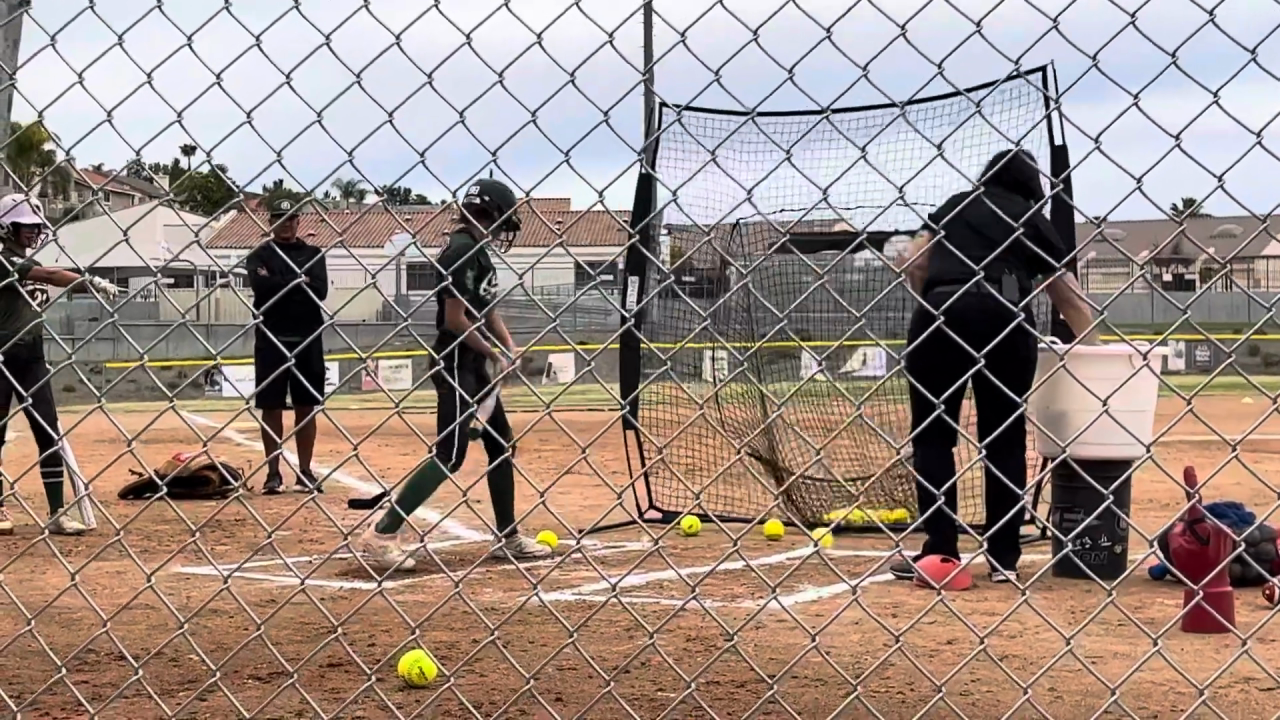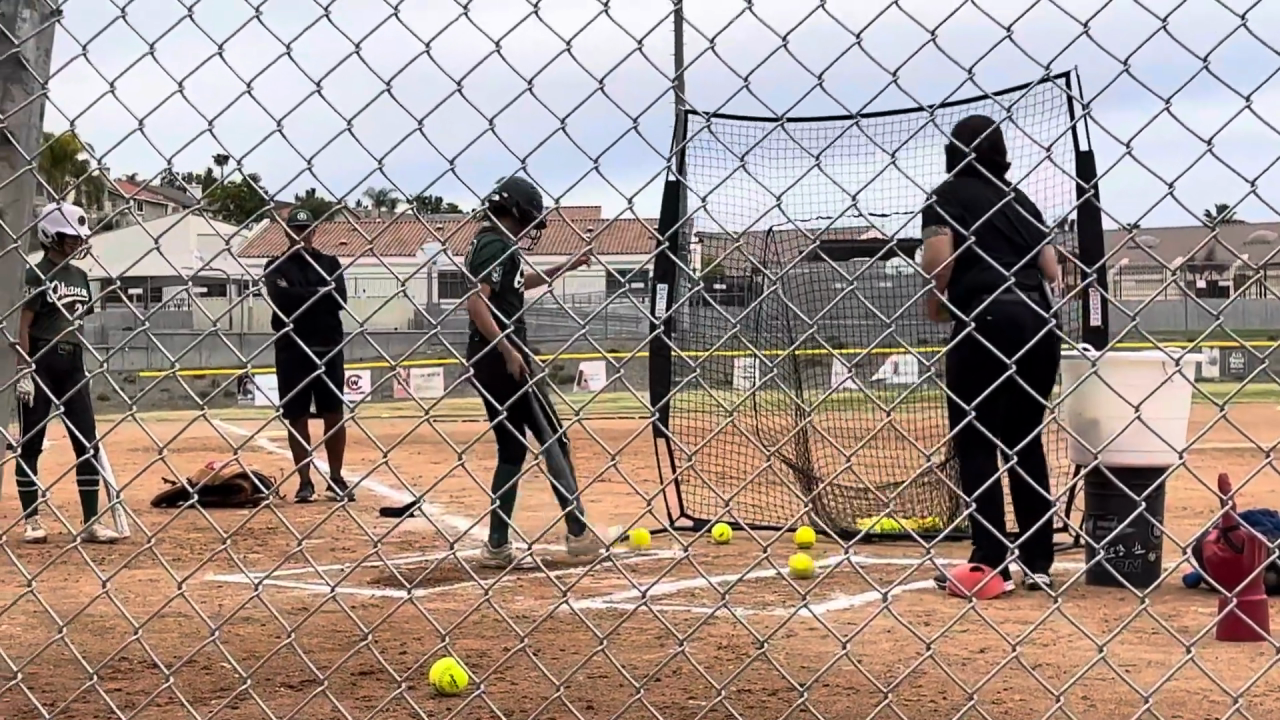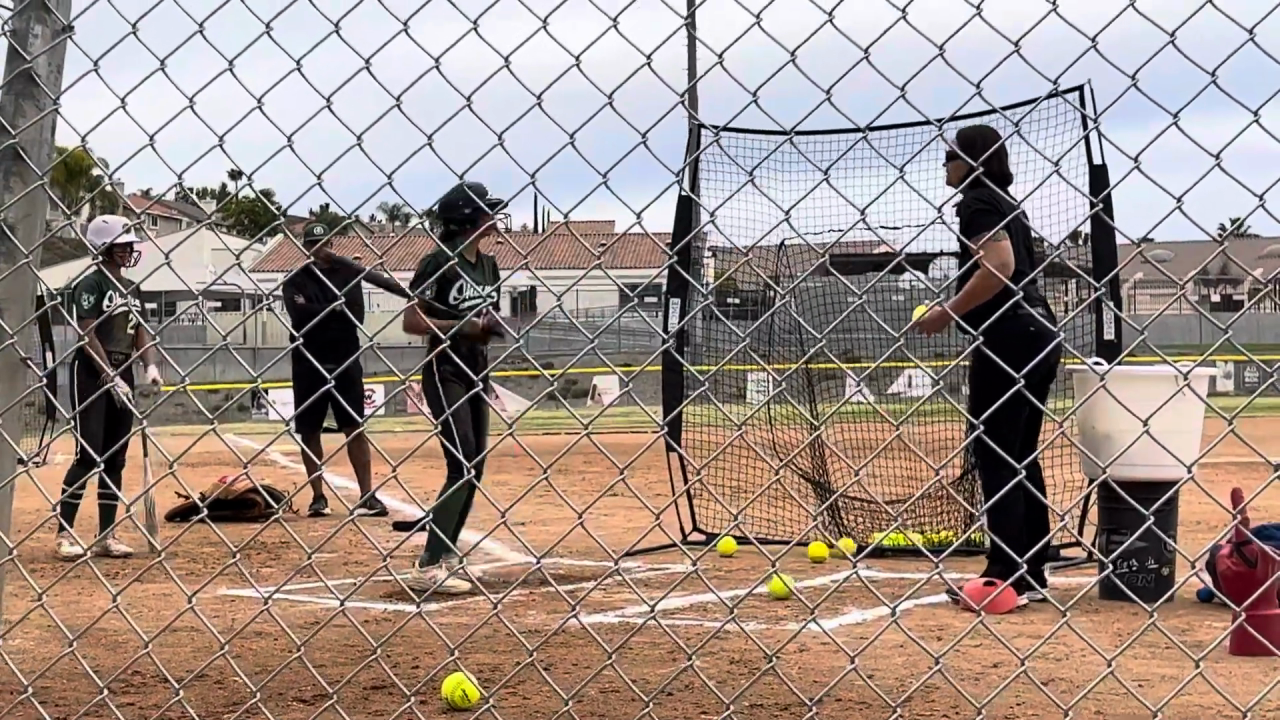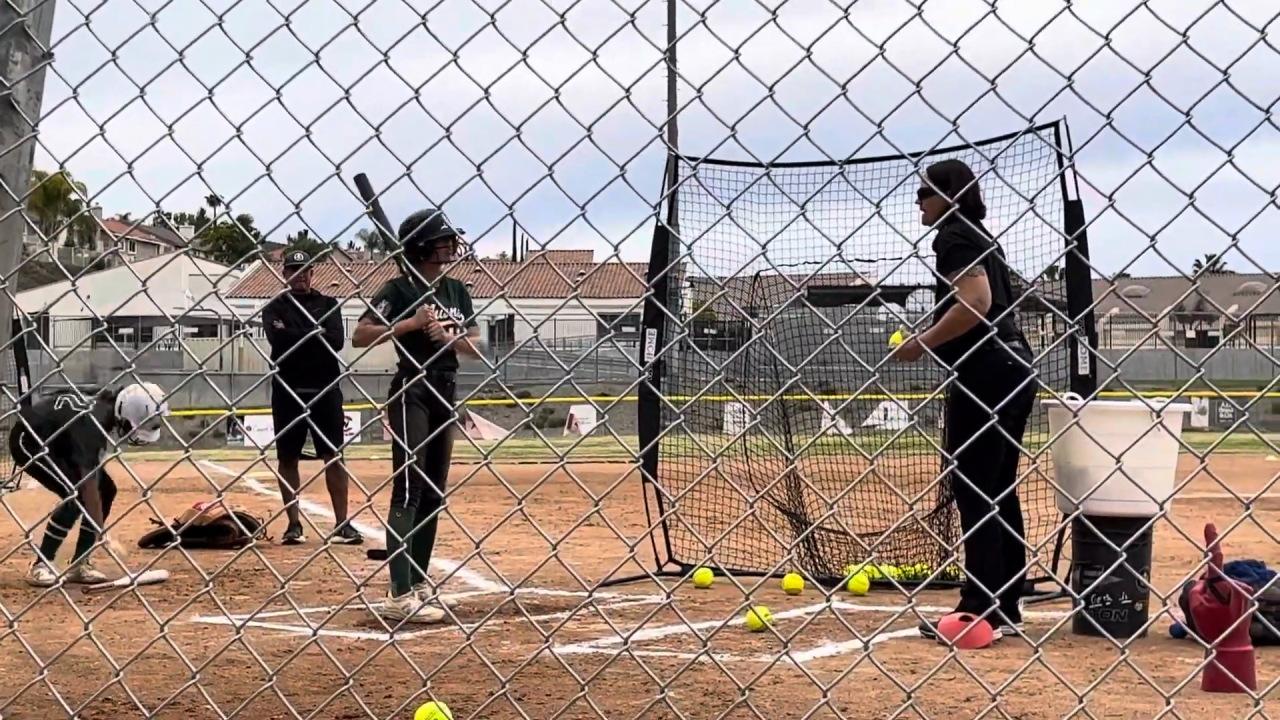
dt=1s
person 1, frame 1
left shoulder: (954, 205)
right shoulder: (1034, 220)
left elbow: (911, 264)
right elbow: (1071, 299)
left hip: (941, 312)
right hip: (1005, 317)
left knee: (932, 434)
right knee: (1005, 437)
left ankle: (941, 551)
right ankle: (1004, 557)
person 1, frame 2
left shoulder: (948, 194)
right shoulder: (1022, 201)
left elbow: (936, 262)
right elbow: (1052, 271)
left wrist: (934, 304)
left hip: (986, 323)
right hip: (1038, 322)
left knee: (975, 443)
right knee: (1026, 443)
left ankle: (991, 564)
right ankle: (1038, 563)
person 1, frame 3
left shoulder: (977, 201)
right shoulder: (1005, 202)
left elbow: (999, 268)
left wrist: (946, 312)
left hip: (1007, 337)
right hip: (1036, 334)
left knee: (993, 454)
right knee: (1020, 455)
left ankle: (1006, 577)
right ankle: (1031, 574)
person 1, frame 4
left shoulder: (954, 236)
right shoulder: (980, 236)
left elbow: (976, 303)
left wrist: (922, 342)
left hip: (984, 371)
right hip: (1011, 367)
left knee: (972, 490)
right knee: (998, 491)
left ankle: (980, 612)
right ankle: (1004, 609)
person 2, frame 1
left shoulder: (474, 250)
right shoulder: (465, 250)
left elbow: (486, 310)
right elbow: (454, 318)
left wrist: (509, 348)
right wrist: (491, 354)
left hip: (471, 363)
right hip: (458, 362)
left knee: (502, 445)
right knee: (449, 455)
left ankle: (508, 538)
right ankle: (382, 533)
person 2, frame 2
left shoulder: (487, 242)
right shoulder: (498, 245)
left elbow: (516, 286)
right elbow: (476, 303)
left wrist: (565, 267)
right wrist: (508, 350)
left hip: (485, 360)
right hip: (503, 359)
left knee: (512, 450)
right knee: (554, 440)
left ankle: (497, 545)
right ankle: (578, 533)
person 2, frame 3
left shoulder: (489, 265)
right shoulder: (438, 262)
right elbow: (410, 321)
left wrist: (493, 325)
right wrist: (456, 326)
left hip: (477, 370)
right hip: (445, 372)
left knee: (474, 469)
right knee: (462, 468)
left ankle: (446, 554)
right ankle: (427, 566)
person 2, frame 4
left shoulder: (456, 290)
right shoulder: (400, 288)
left elbow: (476, 347)
right elbow: (360, 336)
left wrist: (447, 336)
right wrist: (410, 323)
left hip: (445, 395)
right hip: (412, 394)
left knee: (433, 494)
right knee: (408, 492)
left ankle: (419, 583)
right ankle: (399, 595)
person 3, frame 1
left shoulder: (32, 266)
right elbow: (51, 275)
left wrist: (36, 353)
right wrist: (92, 282)
left hip: (32, 357)
left knee: (49, 435)
left ankle: (57, 513)
person 3, frame 2
left shoulder: (80, 276)
right shoulder: (36, 274)
right elbow: (22, 327)
right wrist: (24, 372)
left hip: (73, 365)
right hip: (40, 364)
left knee: (88, 444)
right knee: (30, 444)
left ankle: (91, 522)
right ankle: (31, 519)
person 3, frame 3
left shoulder: (131, 288)
right shoulder: (90, 284)
left elbow: (141, 335)
right elbow: (88, 337)
left wrist: (151, 366)
right wrist: (110, 377)
left hip: (122, 377)
right hip: (91, 375)
left knee: (114, 459)
right knee: (87, 455)
left ankle: (105, 537)
right ankle: (65, 533)
person 3, frame 4
left shoulder: (111, 406)
right shoulder: (93, 419)
right elbow: (90, 485)
right wrist: (103, 535)
left hip: (55, 440)
right hip: (28, 441)
left knee: (106, 489)
right knee: (76, 492)
left ankle: (80, 563)
right ankle: (40, 565)
person 4, frame 1
left shoulder: (313, 254)
right shoulder: (259, 255)
left elbow: (320, 291)
right elbow: (261, 286)
left wrist: (280, 286)
right wrist: (299, 283)
left hip: (307, 340)
right hip: (271, 340)
left knee: (307, 407)
right knee: (271, 408)
left ankle: (305, 472)
right ankle: (273, 472)
person 4, frame 2
left shoulder: (330, 263)
right shoulder: (277, 266)
left elbow: (340, 300)
right elbow: (281, 297)
left wrist: (301, 298)
right wrist: (319, 293)
left hip: (328, 348)
right hip: (292, 350)
left knee: (335, 415)
right knee: (296, 417)
left ankle: (335, 479)
right ankle: (305, 482)
person 4, frame 3
left shoulder: (349, 276)
right shoulder: (294, 281)
left elbow: (357, 315)
right elbow: (299, 314)
left wrist: (317, 313)
right wrist: (336, 310)
left hip: (345, 363)
right hip: (309, 364)
left knee: (356, 429)
right knee: (309, 432)
left ankle: (367, 496)
right ankle: (318, 496)
person 4, frame 4
left shoulder: (328, 304)
right shoulder: (275, 307)
left elbow: (337, 341)
right elbow: (277, 338)
left wrist: (296, 338)
right wrist: (316, 334)
left hip: (325, 389)
right hip: (288, 391)
left knee: (334, 457)
right knee: (287, 458)
left ankle: (342, 524)
right ankle: (294, 524)
